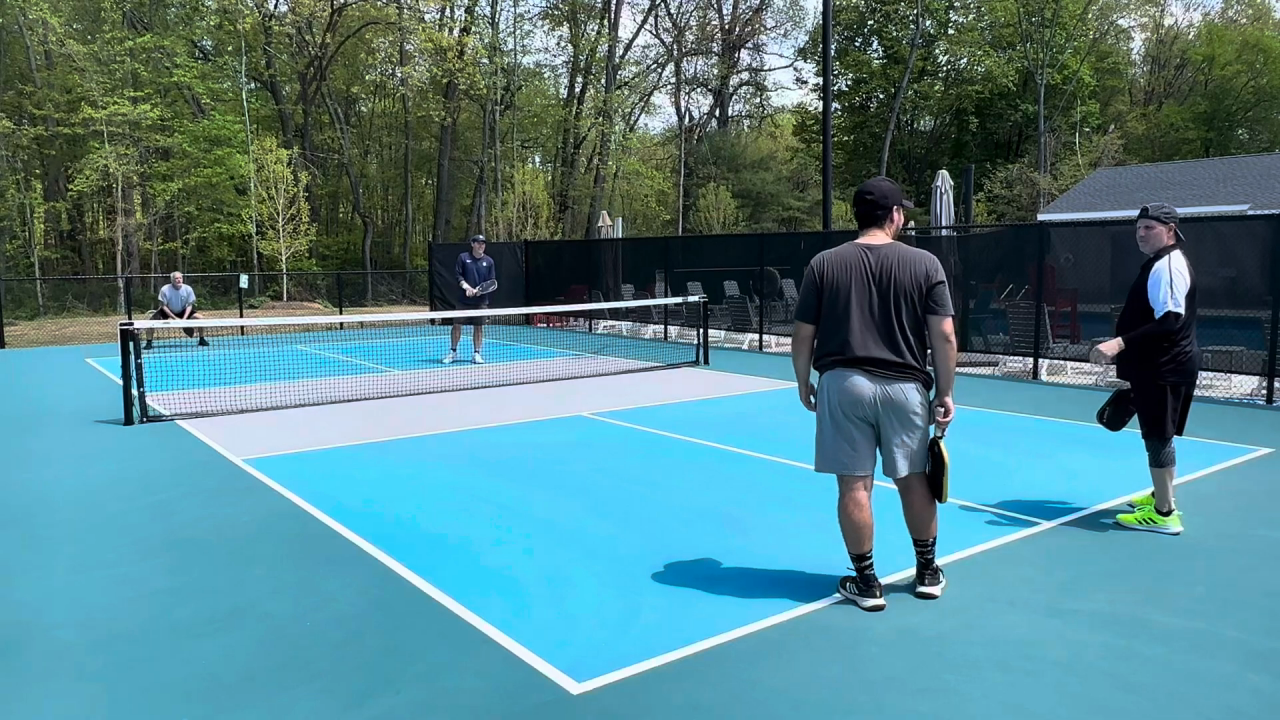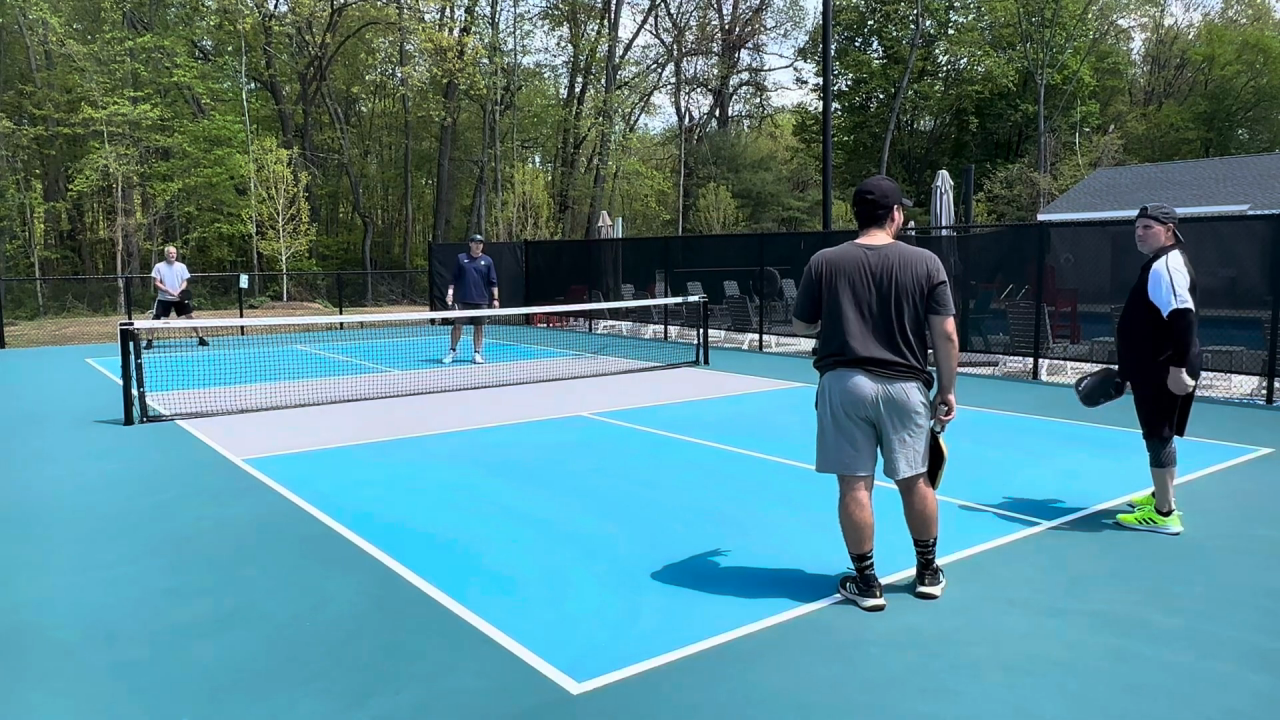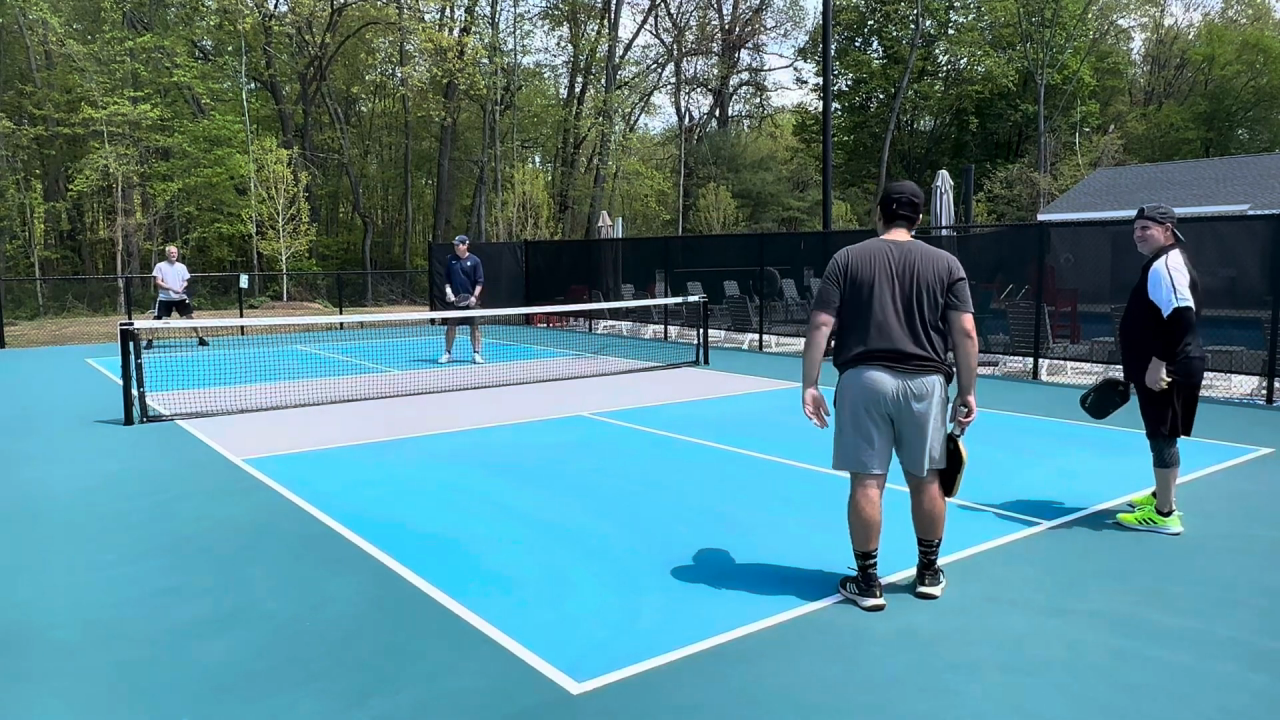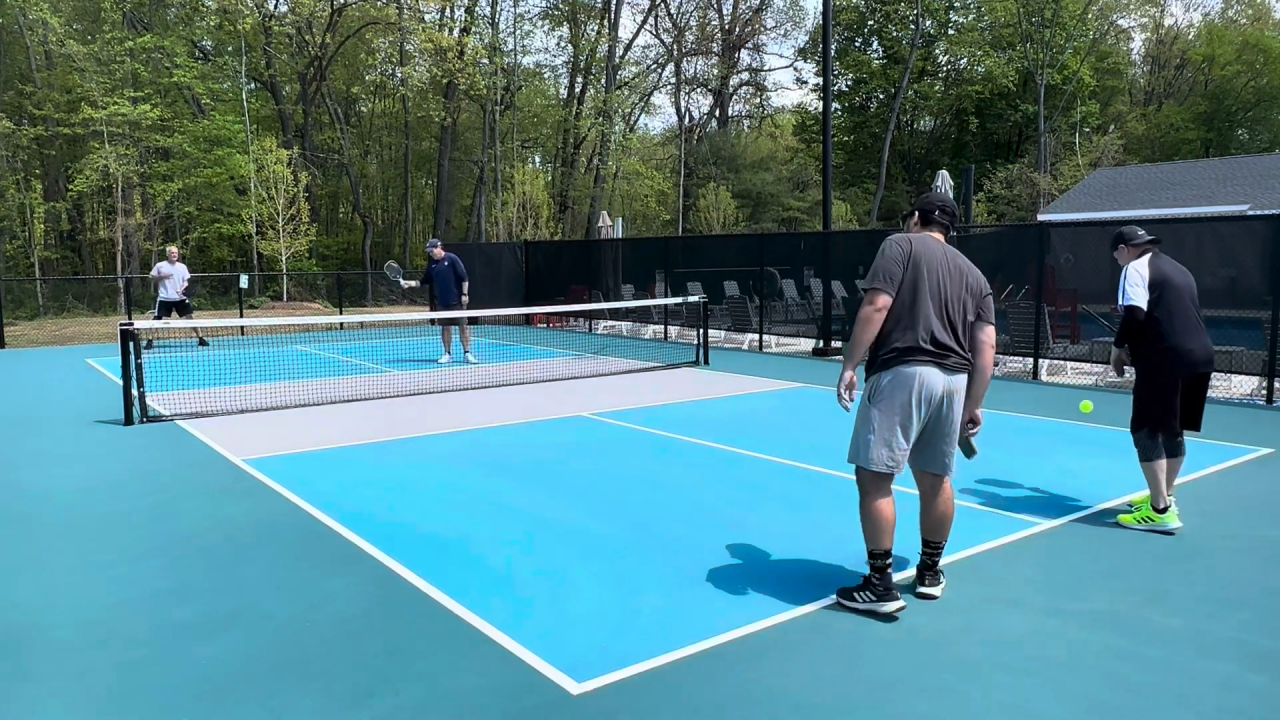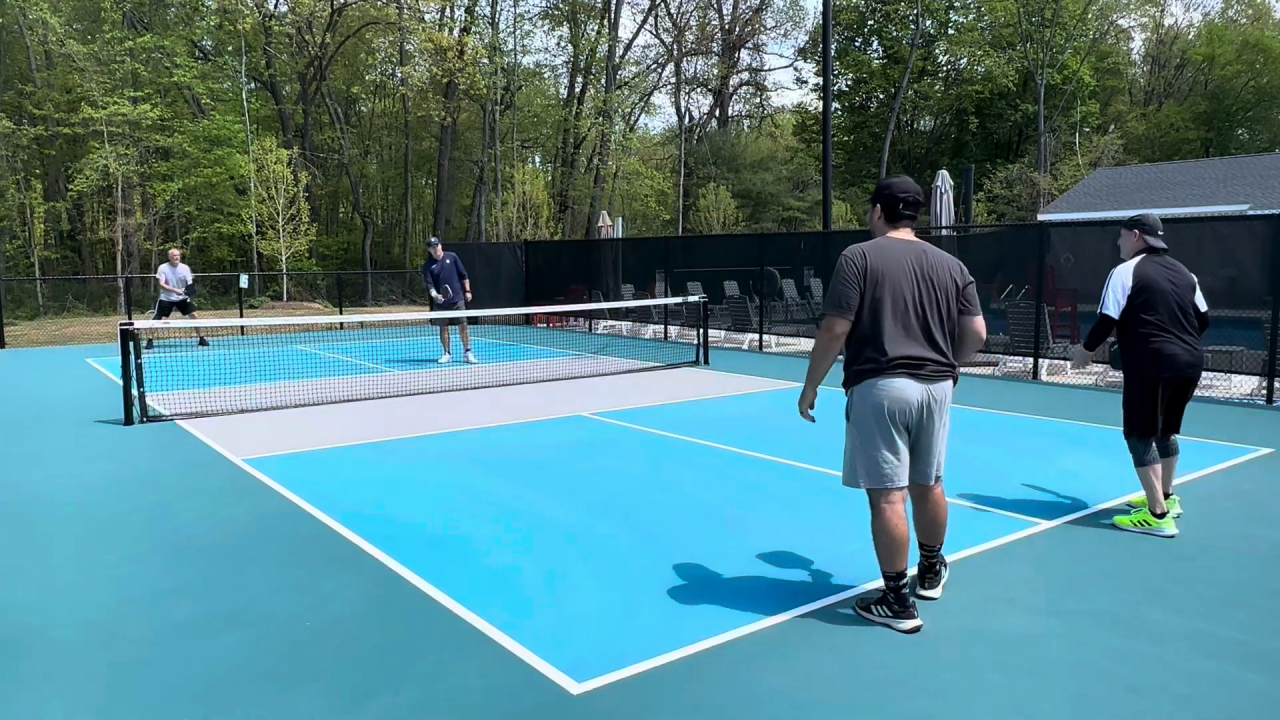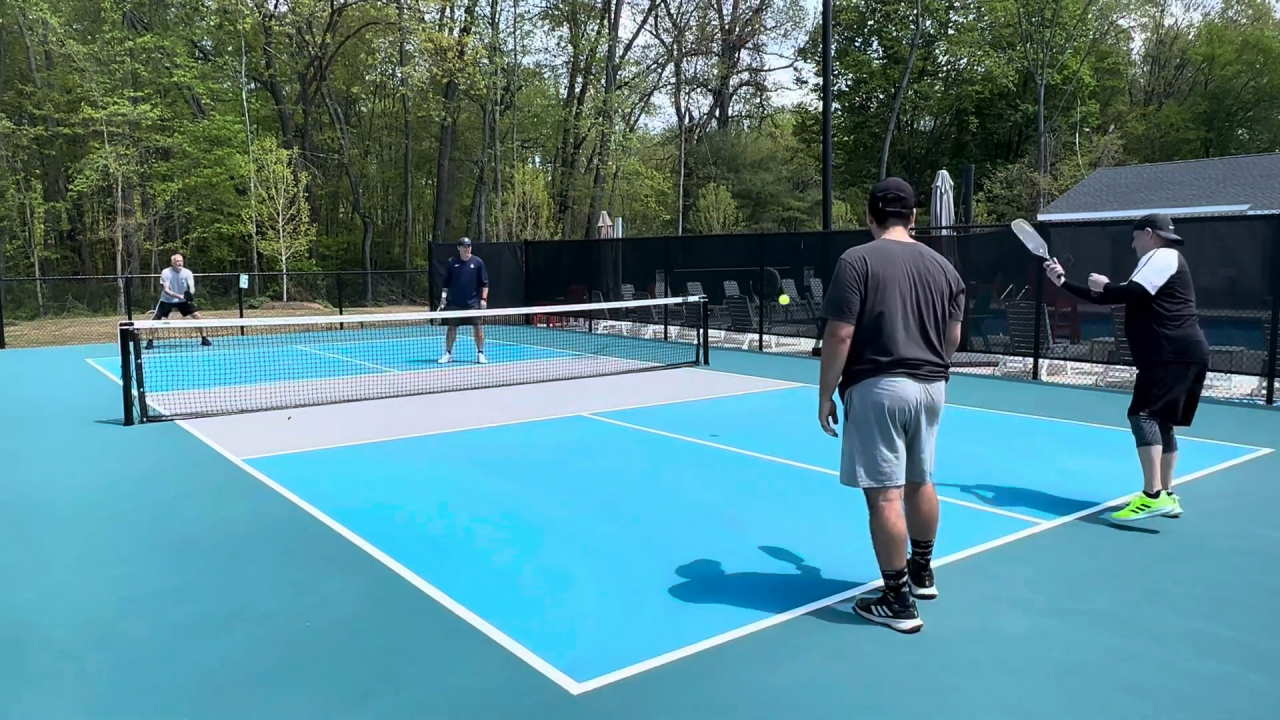
dt=0.7s
person 1, frame 1
left shoulder: (824, 264)
right shoulder: (925, 264)
left elbow: (803, 335)
right elbow: (944, 336)
left wrist: (804, 383)
right wrist: (945, 393)
left hip: (844, 385)
right hip: (904, 387)
left knee: (854, 485)
right knee: (913, 479)
left ankle: (866, 583)
right ankle: (927, 572)
person 1, frame 2
left shoulder: (824, 262)
right shoulder: (925, 263)
left elbow: (802, 325)
right elbow: (946, 336)
right wrist: (947, 390)
left hip: (845, 384)
right hip: (905, 386)
left knee: (855, 485)
right knee: (915, 480)
left ankle: (866, 583)
right ankle: (928, 573)
person 1, frame 3
left shoulder: (847, 259)
right shoulder: (945, 263)
left elbow: (821, 324)
right elbow: (965, 333)
left wrist: (810, 385)
right wrist: (967, 391)
left hip: (864, 380)
right hip: (923, 382)
left knee: (867, 482)
right knee: (926, 480)
left ankle: (867, 581)
right ankle: (928, 572)
person 1, frame 4
left shoulder: (900, 245)
right shoulder: (973, 273)
left elbow: (876, 306)
right elbow: (986, 346)
left wrist: (848, 366)
right wrist: (973, 404)
left hip: (902, 375)
right hip: (952, 380)
left knee: (874, 478)
right knee: (936, 479)
left ankle: (881, 584)
right ankle: (929, 572)
person 1, frame 5
left shoulder: (858, 257)
right shoulder: (950, 265)
left elbow: (834, 330)
right elbow: (976, 334)
left wrist: (809, 386)
left hip: (880, 389)
right hip: (935, 387)
left knee: (888, 496)
right knee: (929, 484)
left ankle: (898, 601)
right ankle: (930, 573)
person 1, frame 6
left shoulder: (857, 260)
right shoulder: (942, 266)
left elbow: (839, 336)
right elbow: (951, 339)
left wrist: (825, 395)
left hip: (877, 388)
right hip: (930, 387)
left knee: (885, 494)
right knee: (919, 482)
left ankle: (899, 602)
right ankle: (922, 572)
person 2, frame 1
left shoulder: (1167, 267)
right shoulder: (1160, 264)
left elbow: (1169, 322)
left wrist: (1120, 343)
right wrist: (1126, 344)
left hip: (1164, 369)
right hip: (1159, 367)
left knee: (1158, 436)
right knee: (1159, 435)
left ankle: (1164, 513)
right ankle: (1161, 496)
person 2, frame 2
left shoulder: (1165, 266)
right shoulder: (1161, 264)
left elbow: (1184, 318)
left wrist: (1180, 368)
right wrist: (1145, 366)
left hip: (1163, 371)
right hip: (1154, 368)
left knee: (1158, 436)
right knee: (1160, 435)
left ankle: (1164, 514)
right ankle: (1161, 497)
person 2, frame 3
left shoulder: (1165, 265)
right shoulder: (1161, 264)
left elbow: (1182, 318)
left wrist: (1158, 362)
right wrist: (1147, 364)
left hip: (1164, 370)
right hip: (1166, 367)
left knee: (1162, 436)
right knee: (1162, 435)
left ankle: (1164, 514)
right ankle: (1161, 497)
person 2, frame 4
left shoulder: (1136, 268)
right shoulder: (1178, 270)
left elbow: (1134, 315)
left wrist: (1118, 348)
right wrist: (1132, 348)
left hip: (1166, 362)
right hip: (1197, 358)
left knee: (1146, 430)
right knee: (1172, 431)
left ankle: (1161, 510)
right ankle: (1163, 497)
person 2, frame 5
left shoulder: (1126, 271)
right shoulder: (1183, 272)
left elbow: (1107, 320)
right elbow: (1202, 320)
left wrist: (1086, 349)
left hip: (1151, 366)
right hip: (1188, 364)
left knee: (1139, 435)
right knee: (1164, 431)
left ankle: (1158, 516)
right ankle: (1166, 498)
person 2, frame 6
left shoulder: (1163, 257)
right shoulder: (1153, 262)
left elbow: (1131, 294)
right elbow: (1103, 297)
left wrist: (1104, 285)
right wrist: (1064, 282)
left hip: (1173, 354)
right hip: (1174, 355)
left knee: (1143, 415)
right knee: (1160, 423)
left ankle: (1153, 496)
right ankle: (1164, 495)
